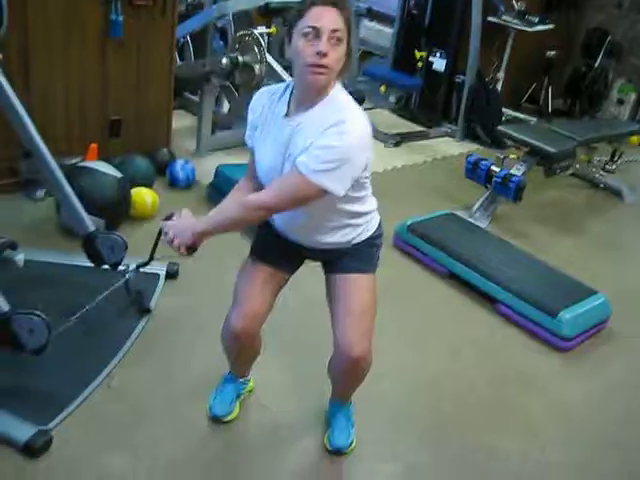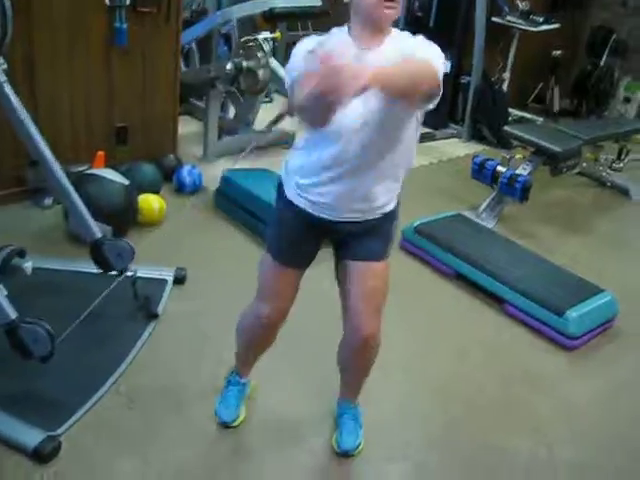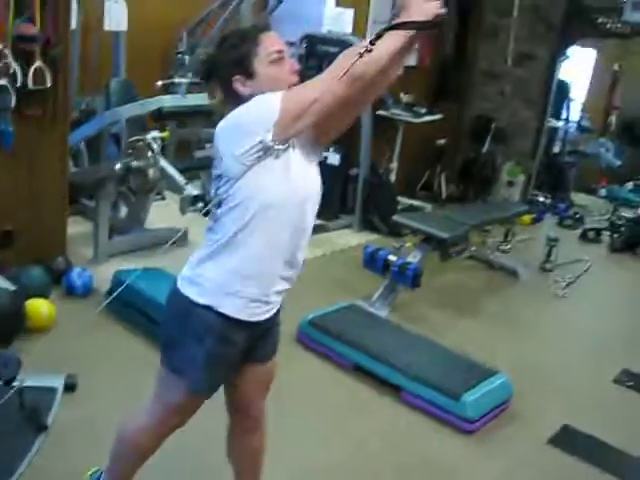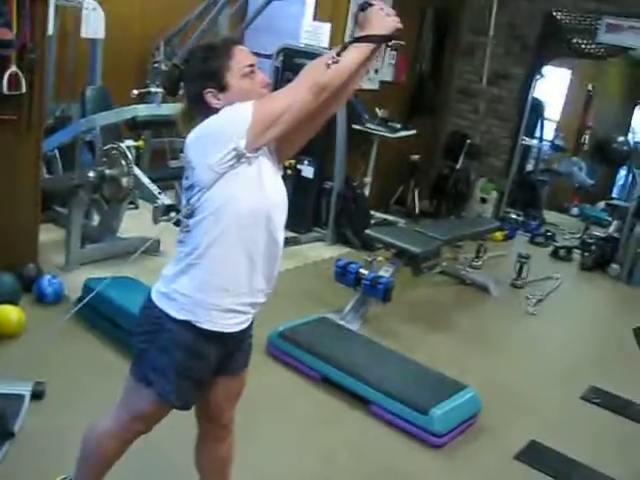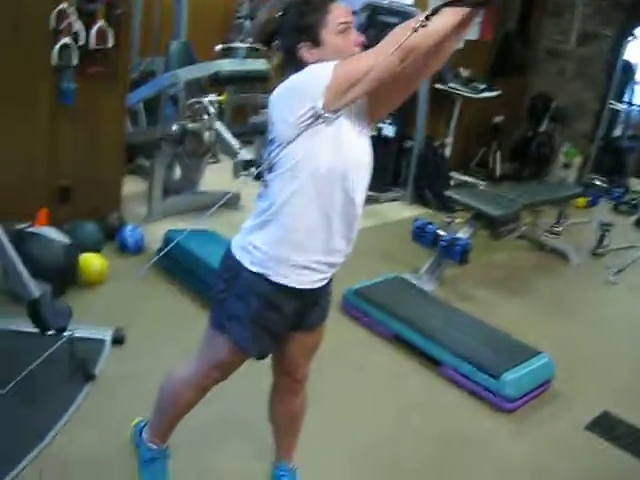
dt=0.4s
person 1, frame 1
left shoulder: (347, 129)
right shoulder: (265, 101)
left elbow: (269, 202)
right elbow: (254, 180)
left wrist: (198, 227)
right wrist: (203, 223)
left hip: (349, 239)
right hip: (285, 229)
left knee: (355, 352)
right knee: (239, 326)
left ankle: (340, 405)
right ankle: (239, 377)
person 1, frame 2
left shoulder: (421, 53)
right shoulder: (316, 50)
left elbow: (418, 82)
right elbow: (308, 106)
left wrist: (368, 74)
right wrist: (325, 89)
left hip: (371, 214)
right hip: (304, 202)
left knee: (364, 332)
right knee: (267, 312)
left ankle: (348, 405)
right ankle: (238, 378)
person 1, frame 3
left shoulder: (300, 131)
right shoulder: (244, 123)
left elbow: (361, 90)
right elbow: (343, 78)
left hip: (260, 311)
right hip: (209, 308)
left knee: (249, 416)
right knee: (168, 415)
person 1, frame 4
left shoulder: (260, 146)
right shoulder: (214, 135)
left elbow: (325, 102)
right elbow: (313, 89)
left wrist: (371, 42)
left hip: (233, 323)
right hip: (185, 321)
left knee: (218, 423)
right knee: (133, 420)
person 1, frame 5
left shoulder: (353, 105)
right shoulder: (299, 92)
left elbow: (415, 68)
right elbow: (399, 51)
left hip: (313, 279)
right hip: (263, 274)
left knee: (293, 378)
right knee: (208, 370)
right ankle: (151, 439)
